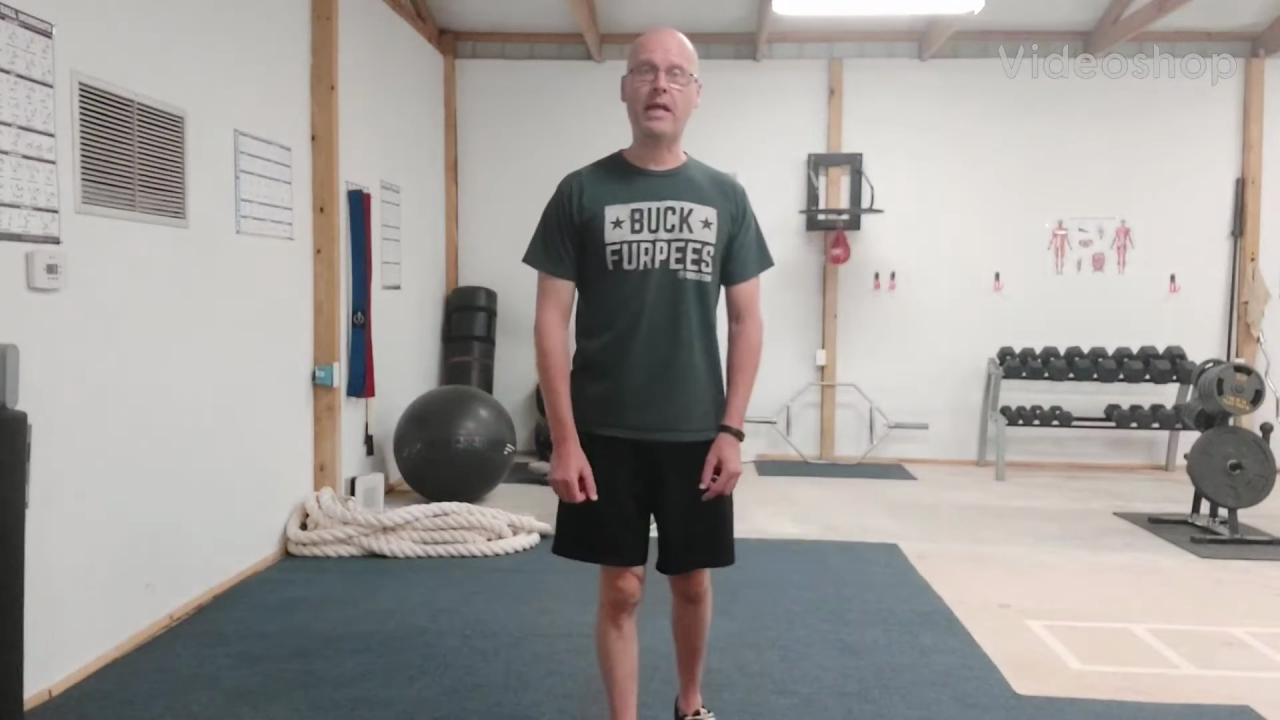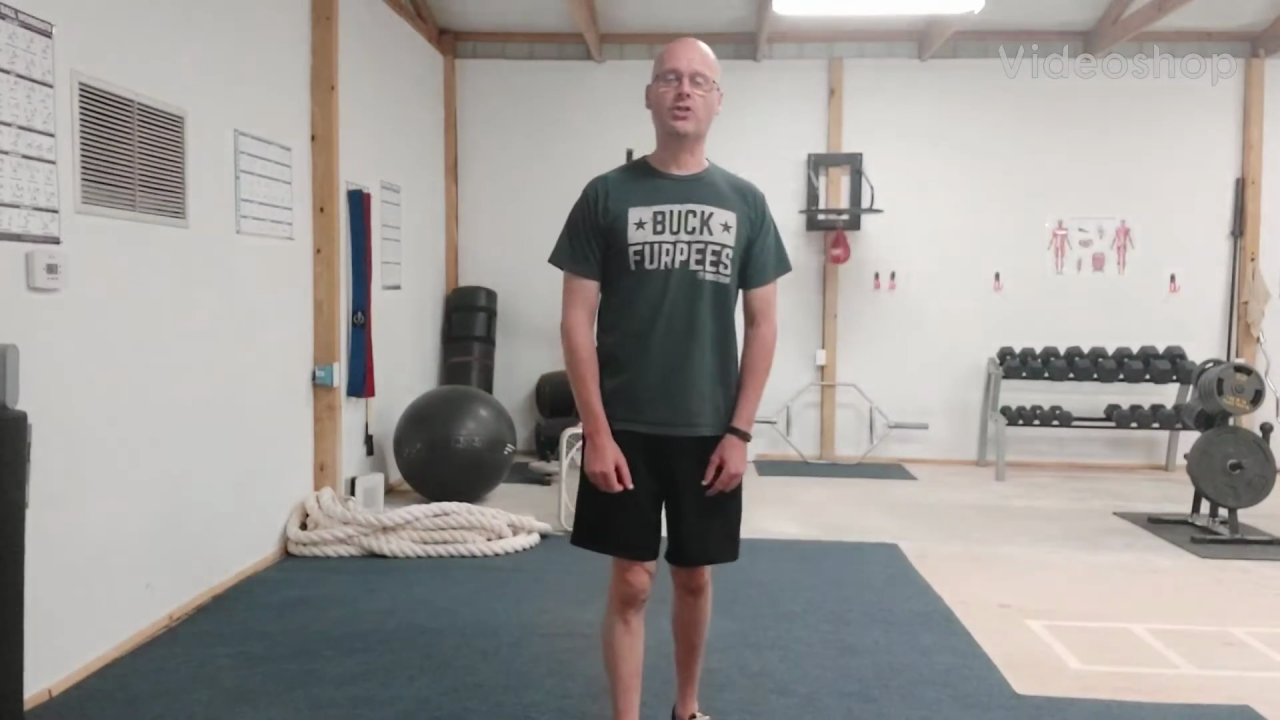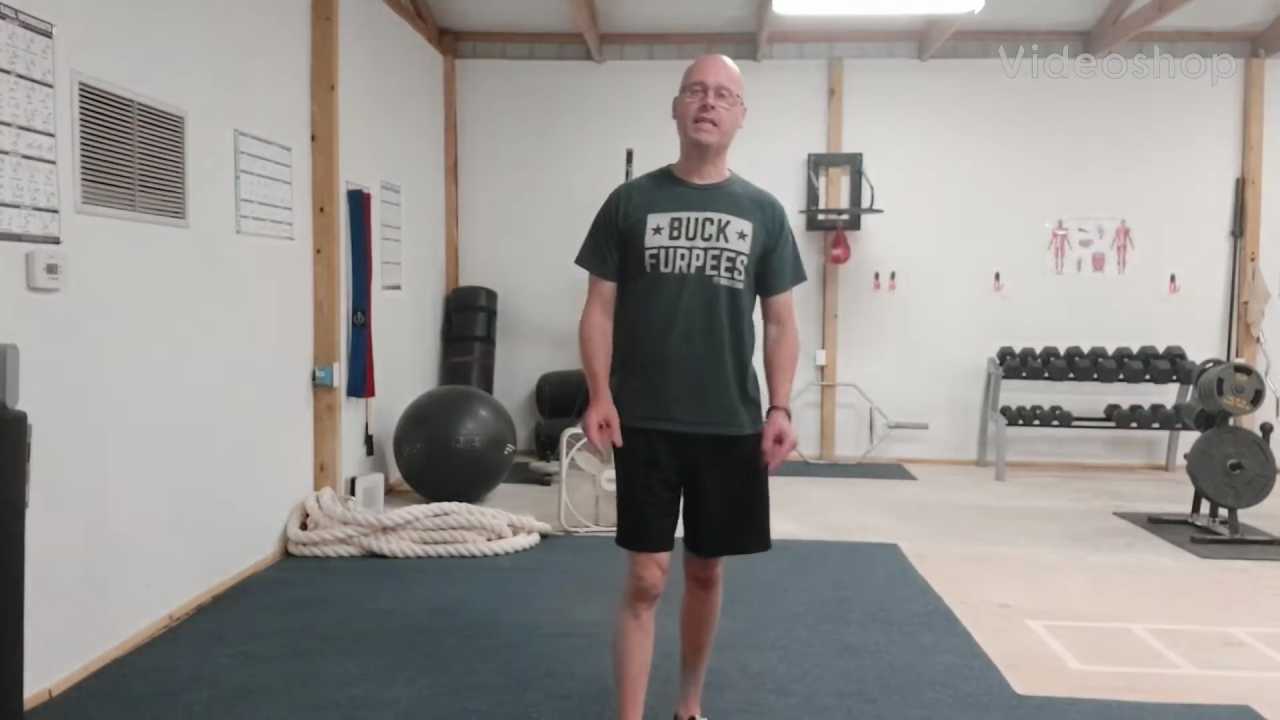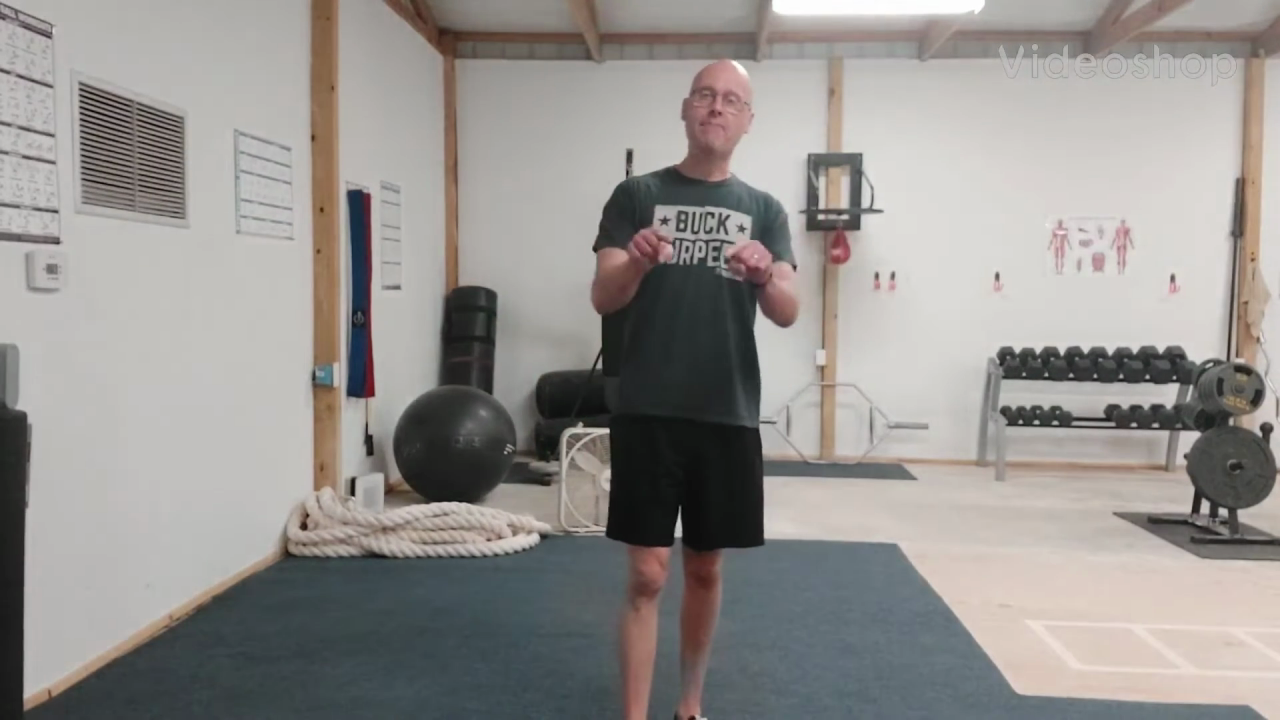
dt=0.5s
person 1, frame 1
left shoulder: (725, 196)
right shoulder: (581, 192)
left elbow: (745, 321)
right elbow: (551, 320)
left wrist: (731, 430)
right wrist: (565, 439)
left hip: (696, 434)
right hip: (606, 433)
left knee: (692, 582)
right knee: (620, 588)
person 1, frame 2
left shoulder: (745, 201)
right shoulder: (607, 195)
left elbow: (761, 323)
right elbow: (578, 319)
left wrist: (739, 431)
right wrist: (597, 431)
left hip: (708, 430)
right hip: (626, 429)
left knee: (694, 578)
right knee: (631, 583)
person 1, frame 3
left shoulder: (763, 211)
right shoulder: (630, 202)
left elbow: (781, 321)
right elbow: (600, 306)
left wrist: (780, 407)
right wrist: (599, 396)
left hip: (730, 425)
right hip: (646, 424)
left knee: (706, 572)
right knee: (645, 579)
person 1, frame 4
left shoulder: (762, 209)
right shoulder: (640, 195)
left elbow: (785, 311)
right elbow: (604, 297)
left wrist: (769, 273)
right wrist: (635, 261)
left hip: (728, 416)
right hip: (646, 414)
left knee: (705, 568)
right knee: (647, 573)
